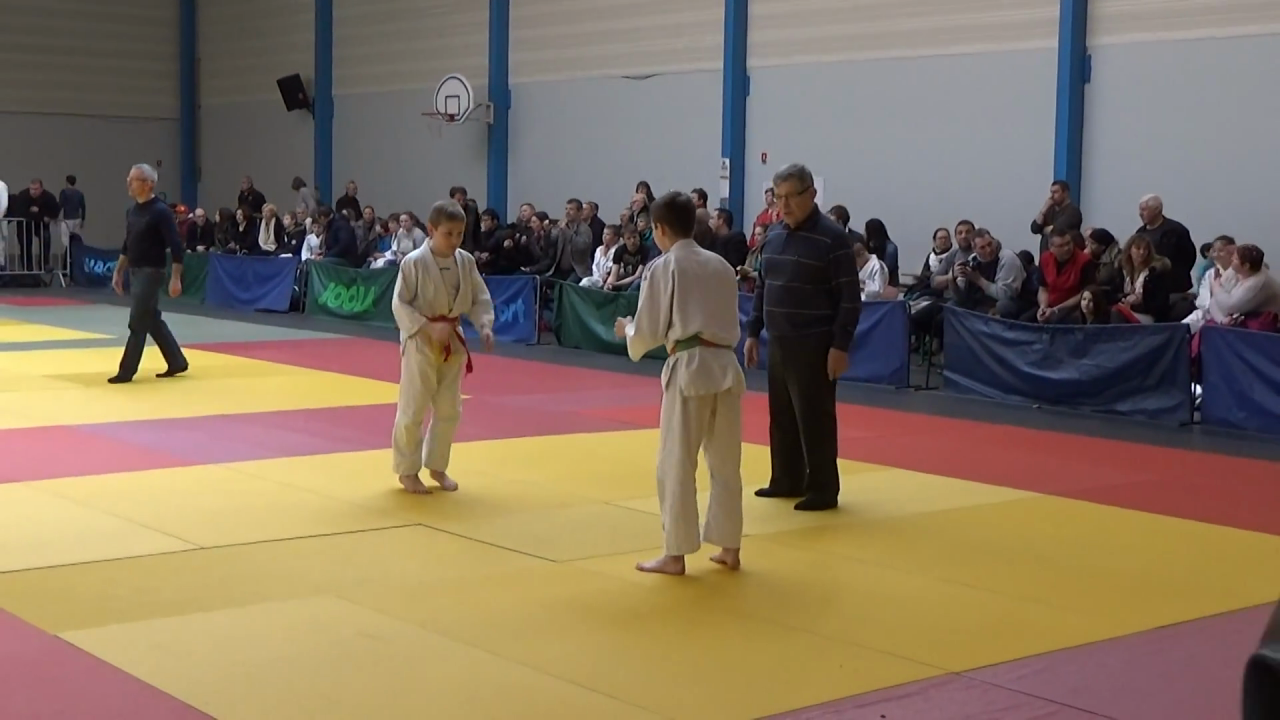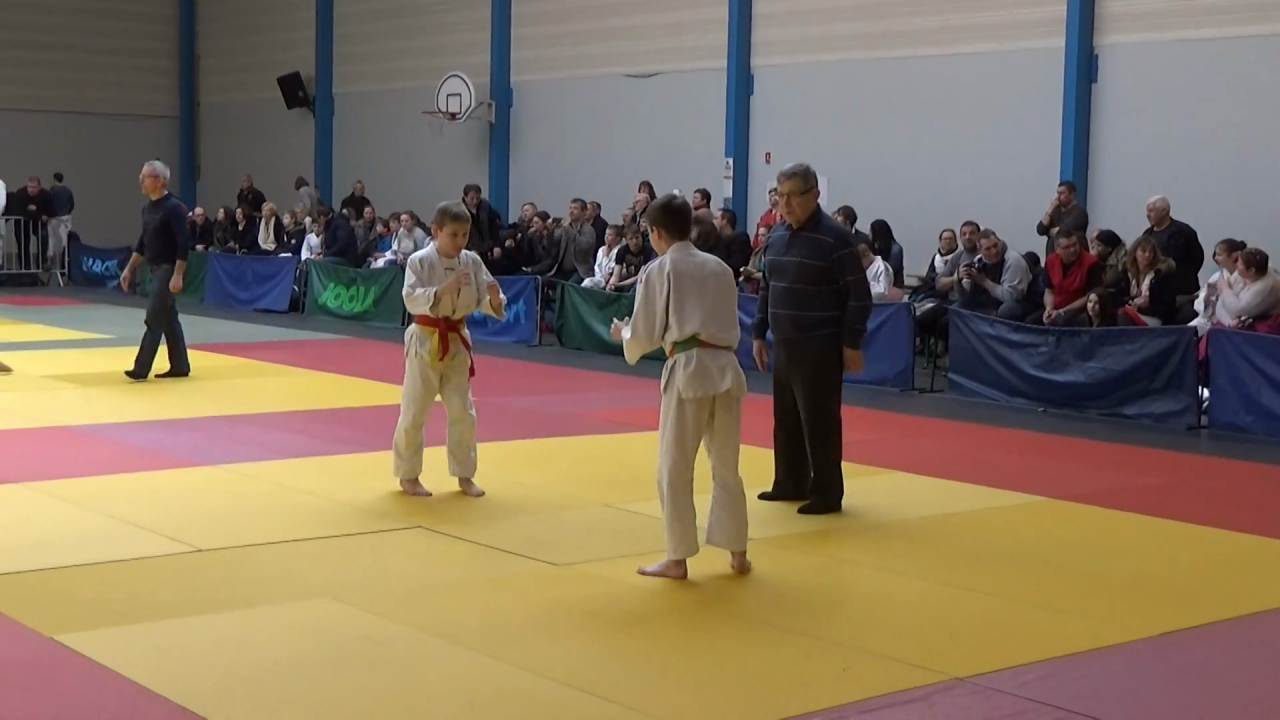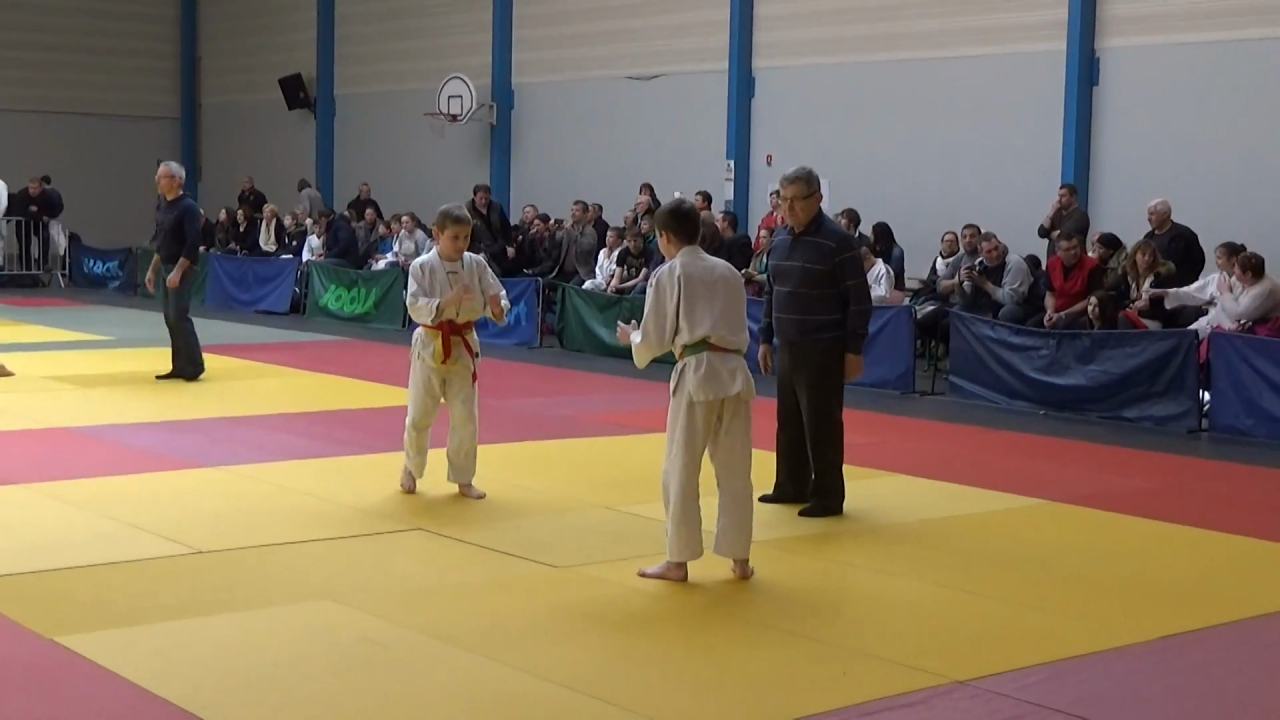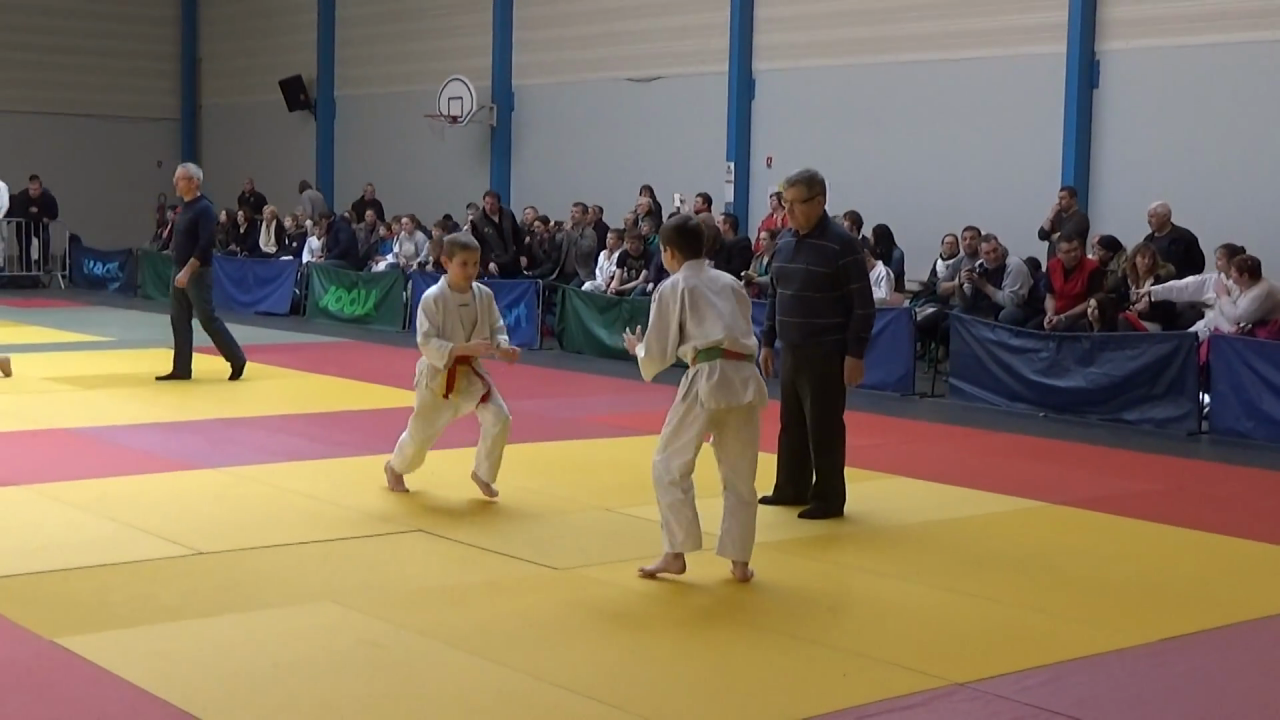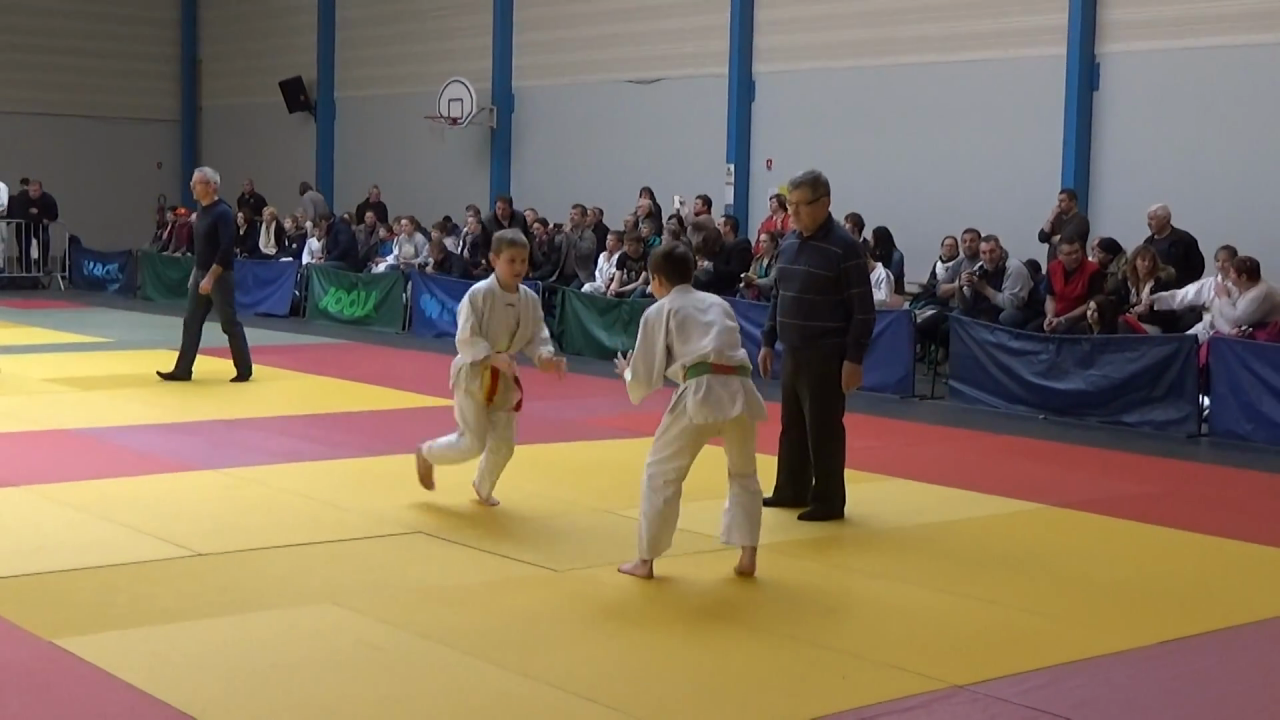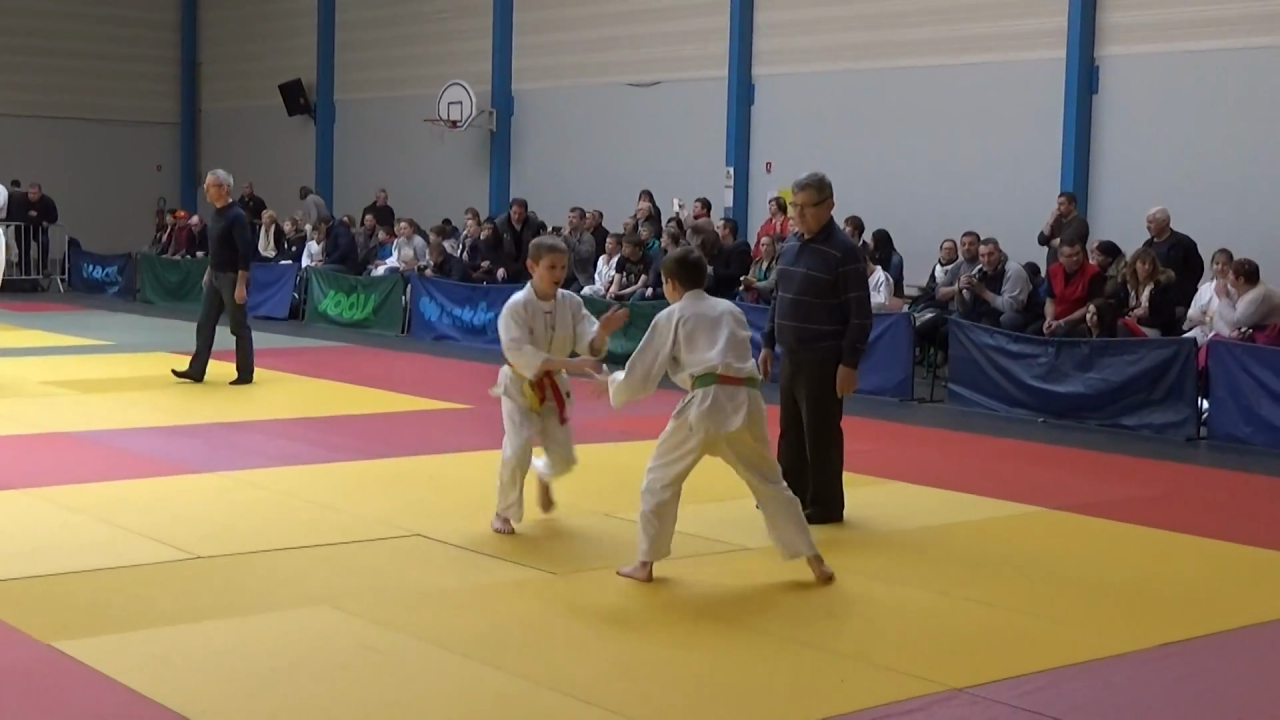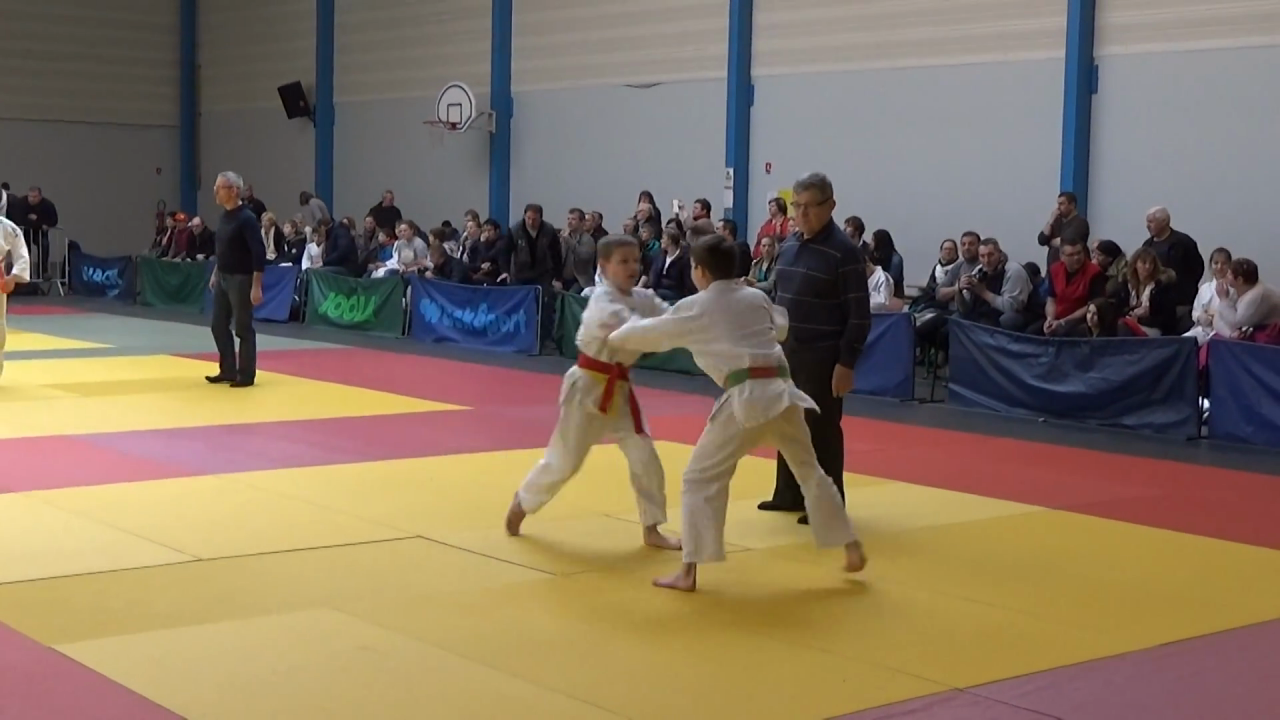
dt=0.2s
person 1, frame 1
left shoulder: (662, 267)
right shoulder: (721, 265)
left elbow: (649, 332)
left wrist: (627, 329)
left hip: (689, 368)
right hip: (725, 365)
left knee: (676, 464)
right knee: (725, 463)
left ankle: (675, 555)
right ankle: (730, 547)
person 1, frame 2
left shoulder: (658, 270)
right shoulder: (719, 268)
left elbow: (644, 335)
left wrist: (623, 333)
left hip: (688, 369)
right hip: (725, 367)
left knee: (675, 467)
right knee: (727, 465)
left ankle: (677, 559)
right ankle: (738, 552)
person 1, frame 3
left shoulder: (667, 275)
right shoulder: (729, 271)
left elbow: (655, 340)
left wrist: (631, 337)
left hip: (697, 373)
right hip: (734, 371)
left knee: (681, 470)
right knee: (735, 471)
left ankle: (678, 561)
right ankle: (740, 560)
person 1, frame 4
left shoulder: (671, 288)
right shoulder: (731, 283)
left elbow: (657, 355)
left wrist: (637, 348)
left hip: (708, 379)
right hip: (746, 377)
left knee: (670, 466)
right knee: (740, 475)
left ankle: (676, 553)
right ankle: (740, 561)
person 1, frame 5
left shoulder: (657, 313)
right shoulder: (719, 303)
left elbow: (645, 380)
left wrist: (627, 373)
left hip: (700, 393)
right hip: (739, 391)
left knee: (662, 473)
right knee: (743, 474)
left ankle: (645, 559)
right ankle: (747, 554)
person 1, frame 6
left shoulder: (668, 318)
right shoulder: (732, 310)
left elbow: (638, 378)
left wrist: (611, 383)
left hip: (706, 402)
right hip: (747, 400)
left knee: (660, 477)
right knee: (769, 481)
left ankle: (645, 562)
right ankle: (812, 560)
person 1, frame 7
left shoulder: (695, 307)
right shoulder: (757, 297)
left elbow: (649, 331)
right elbow: (781, 329)
left wrist: (614, 337)
left hip: (745, 398)
right hip: (782, 391)
left knee: (702, 478)
right knee: (810, 471)
left ankle: (688, 570)
right ankle: (851, 547)
person 2, frame 1
left shoulder: (832, 237)
right shoulder: (774, 234)
left elbow: (850, 298)
right elbow: (762, 288)
left wrist: (840, 345)
right wrist: (752, 332)
left hip: (813, 344)
right hip: (779, 342)
left knee: (814, 418)
right knee: (781, 416)
left ankle: (823, 490)
right ankle: (787, 480)
person 2, frame 2
left shoulder: (836, 237)
right shoulder: (777, 236)
left elbow: (858, 296)
right elbow: (767, 289)
left wrist: (853, 343)
right wrist: (759, 334)
left hip: (819, 346)
right hip: (784, 344)
left knee: (819, 421)
right knee: (785, 418)
left ankle: (827, 493)
right ankle: (791, 484)
person 2, frame 3
left shoulder: (838, 241)
right shoulder: (780, 240)
left elbow: (859, 300)
left wrist: (854, 349)
right wrist: (765, 339)
left hip: (823, 349)
right hip: (788, 347)
left knee: (821, 424)
right knee: (789, 421)
left ankle: (828, 496)
right ankle: (791, 486)
person 2, frame 4
left shoulder: (842, 244)
right shoulder: (785, 242)
left elbow: (863, 305)
right elbow: (774, 296)
left wrist: (855, 353)
right wrist: (767, 342)
left hip: (826, 352)
right hip: (792, 350)
left knee: (824, 426)
right knee: (791, 423)
left ankle: (829, 498)
right ankle: (791, 488)
person 2, frame 5
left shoulder: (845, 247)
right shoulder: (789, 243)
left elbow: (863, 310)
left wrist: (854, 359)
right wrist: (767, 342)
left hip: (826, 355)
right hip: (793, 352)
left knee: (824, 429)
right knee: (792, 425)
left ankle: (829, 501)
right ankle: (791, 490)
person 2, frame 6
left shoulder: (844, 251)
right shoulder: (790, 245)
left elbow: (860, 315)
left wrist: (849, 363)
right wrist: (768, 344)
left hip: (823, 358)
right hip: (791, 355)
left knee: (821, 432)
right knee: (790, 428)
left ankle: (827, 504)
right ankle: (791, 493)
person 2, frame 7
left shoulder: (844, 251)
right shoulder: (789, 246)
left elbow: (859, 315)
left wrist: (846, 363)
left hip: (822, 358)
right hip: (790, 354)
left knee: (822, 431)
right ankle: (790, 494)
person 3, frame 1
left shoulder: (465, 261)
right shoulder: (414, 262)
left elbow: (480, 299)
right elbow: (400, 304)
left wrist: (485, 327)
right wrist: (429, 329)
left hip: (452, 341)
right hip: (421, 342)
left knee: (449, 410)
right knee: (413, 410)
left ankle: (436, 467)
right ankle: (408, 472)
person 3, frame 2
left shoulder: (472, 261)
right shoulder: (420, 261)
left elbow: (484, 298)
right elbow: (412, 299)
left wrist: (495, 299)
right wrist: (443, 290)
left hip: (457, 341)
right hip: (425, 342)
left knee: (463, 412)
right knee: (414, 413)
left ankle: (464, 474)
right ankle: (408, 475)
person 3, frame 3
left shoulder: (477, 264)
right shoulder: (422, 266)
left elbow: (496, 303)
right elbow: (415, 307)
left wrist: (497, 307)
right wrist: (448, 300)
left hip: (463, 345)
right hip: (431, 346)
left knee: (465, 417)
right knee: (420, 416)
left ankle: (463, 479)
right ankle: (411, 469)
person 3, frame 4
left shoulder: (484, 295)
right shoulder: (433, 298)
left elbow: (496, 329)
right elbow: (427, 344)
left wrist: (503, 347)
right wrist: (465, 348)
left hip: (471, 372)
right hip: (437, 373)
left knee: (500, 420)
right knee: (420, 435)
left ankle: (482, 474)
right ankle: (395, 468)
person 3, frame 5
left shoulder: (530, 299)
right shoulder: (478, 294)
left elbow: (538, 338)
right elbow: (466, 340)
left wrist: (547, 358)
right wrist: (498, 360)
left hip: (505, 377)
right hip: (474, 373)
left knee: (503, 443)
right knee: (473, 443)
left ankle: (483, 486)
right ankle: (427, 454)
person 3, frame 6
left shoulder: (571, 302)
right shoulder: (517, 305)
left elbow: (590, 346)
right elbow: (518, 351)
left wrist: (603, 331)
right wrist: (565, 364)
left hip: (552, 385)
right hip: (519, 384)
left knee: (563, 458)
right knee: (517, 450)
left ankle: (544, 476)
right ankle: (505, 511)
person 3, frame 7
left shoulder: (644, 298)
right shoulder: (604, 301)
left hip: (618, 389)
right hip: (587, 387)
left knee: (645, 459)
right knee: (563, 461)
left ankle: (651, 528)
right ankle: (522, 503)
person 4, frame 1
left shoulder: (160, 211)
right shoulder: (132, 210)
left elbow: (176, 245)
left wrist: (175, 278)
right wrist: (118, 272)
left hip: (151, 273)
right hip: (135, 272)
left knee: (137, 322)
right knee: (153, 320)
left ankle: (126, 371)
right ankle: (177, 362)
person 4, frame 2
left shoulder: (174, 207)
right shoulder: (148, 208)
left elbow: (184, 243)
right elbow: (143, 243)
left wrist: (178, 275)
right wrist: (129, 269)
left hip: (168, 270)
right hip: (155, 270)
left knee: (153, 318)
right knee: (168, 318)
left ankle: (142, 368)
right ankle: (180, 366)
person 4, frame 3
left shoulder: (188, 207)
right shoulder: (165, 208)
left elbow: (193, 243)
left wrist: (178, 272)
right wrist: (152, 270)
left hip: (181, 272)
right hip: (169, 270)
left knee: (178, 318)
right knee: (172, 318)
left ankle: (193, 366)
right ankle: (181, 368)
person 4, frame 4
left shoulder: (204, 209)
right shoulder: (183, 208)
left elbow: (205, 245)
left wrist: (187, 272)
right wrist: (177, 272)
left hip: (198, 273)
right hip: (181, 272)
left knee: (208, 319)
right knee: (179, 320)
left ankle: (237, 360)
right ankle: (181, 369)
person 4, frame 5
left shoulder: (223, 213)
right shoulder: (203, 212)
left elbow: (226, 249)
left wrist: (210, 278)
right wrist: (196, 275)
left hip: (219, 277)
right hip: (201, 275)
left knee: (230, 323)
right knee: (192, 321)
left ankle: (244, 369)
right ankle: (183, 370)
person 4, frame 6
left shoulder: (236, 216)
right shoulder: (216, 214)
left elbow: (246, 252)
left wrist: (241, 285)
right wrist: (208, 274)
left hip: (232, 278)
right hip: (215, 277)
left knee: (238, 326)
right knee: (205, 323)
left ankle: (245, 373)
right ankle: (196, 370)
person 4, frame 7
left shoulder: (246, 218)
right shoulder: (224, 217)
left elbow: (259, 254)
left wrist: (256, 286)
right wrist: (215, 274)
left hip: (241, 280)
right hip: (223, 279)
left knee: (243, 329)
right knee: (218, 326)
left ankle: (246, 375)
right ankle: (228, 371)
